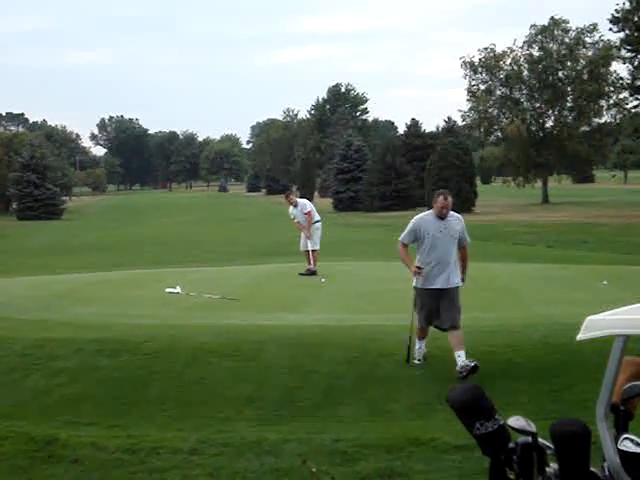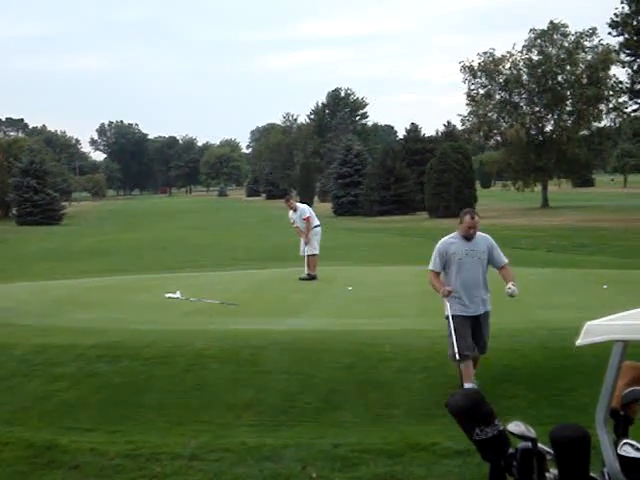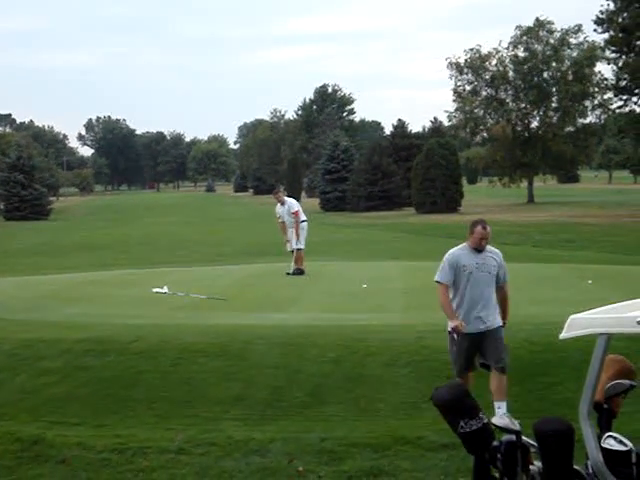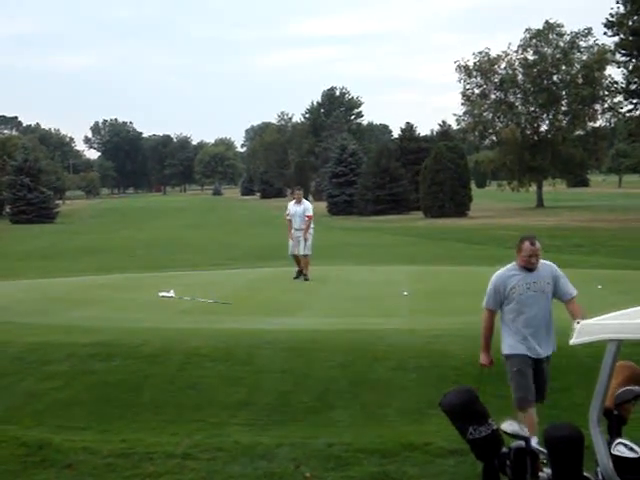
dt=0.5s
person 1, frame 1
left shoulder: (458, 221)
right shoulder: (419, 221)
left elbow: (463, 248)
right elbow: (402, 245)
left wrist: (463, 273)
right wrist: (411, 265)
left hip: (451, 283)
right hip: (425, 283)
left knee: (453, 323)
right knee: (423, 321)
left ankle: (461, 363)
right ankle: (420, 348)
person 1, frame 2
left shoulder: (486, 241)
right shoulder: (445, 245)
left elbow: (503, 266)
right elbow: (433, 274)
left wrist: (510, 283)
right wrist: (441, 288)
left hip: (481, 307)
right hip: (457, 308)
left knee: (477, 350)
right knee: (464, 352)
left ankle: (469, 378)
person 1, frame 3
left shoulder: (496, 256)
right shoulder: (453, 257)
left elbow: (501, 289)
right elbow: (442, 290)
left wrist: (504, 319)
right wrist: (452, 319)
left hip: (491, 325)
right hip: (463, 327)
left knee: (499, 367)
right knee: (463, 369)
left ankle: (502, 416)
person 1, frame 4
left shoulder: (552, 271)
right shoulder: (501, 278)
left elbow: (570, 299)
right elbow: (489, 315)
left wrist: (579, 324)
right wrist: (485, 351)
left hip: (544, 347)
right hip: (516, 348)
left knee: (535, 398)
right knee: (525, 399)
left ankle: (532, 439)
